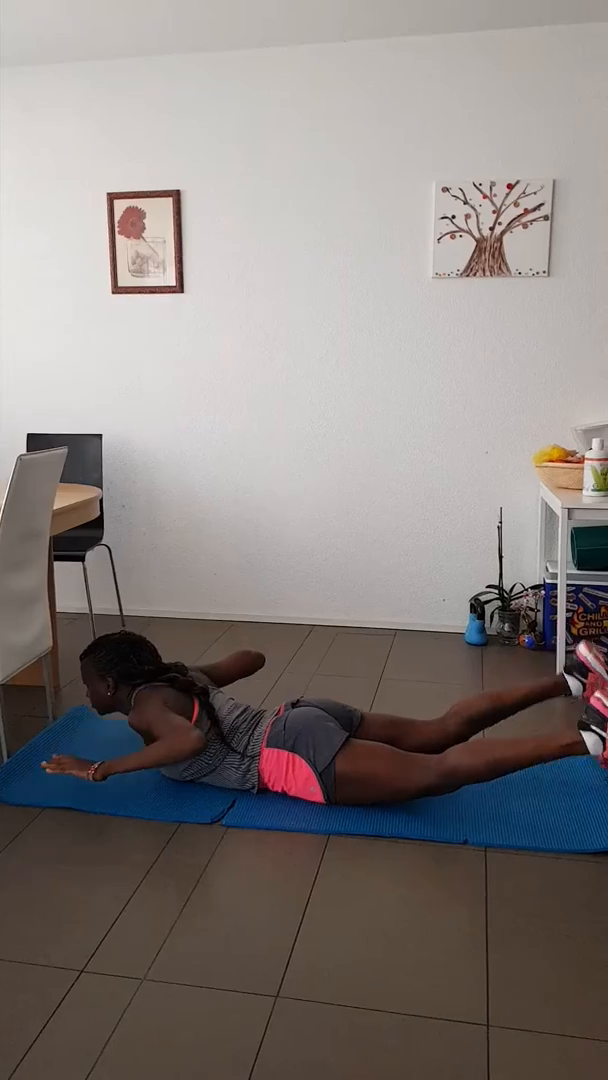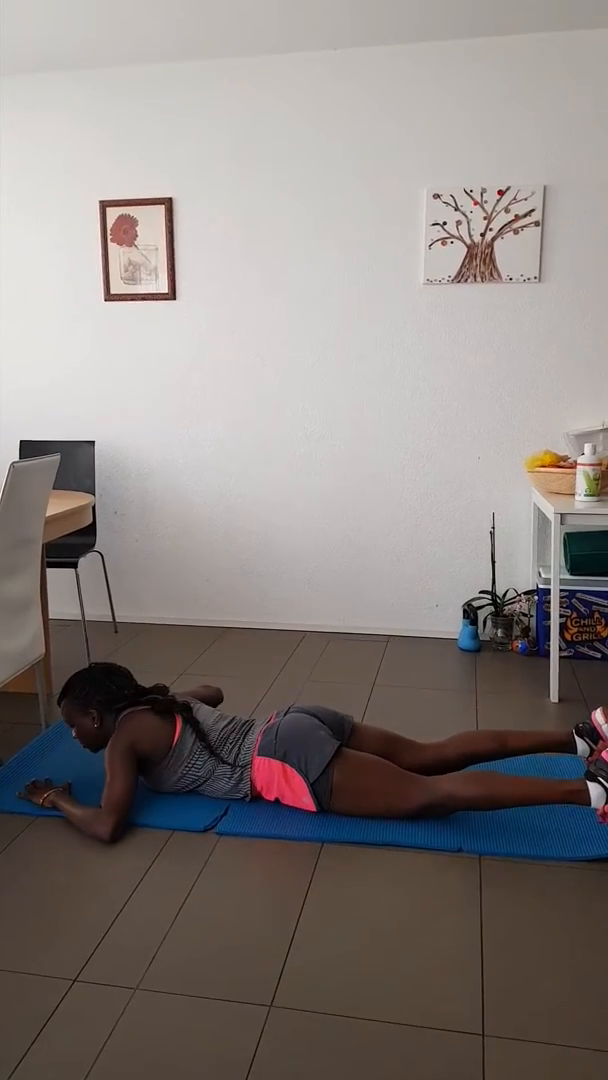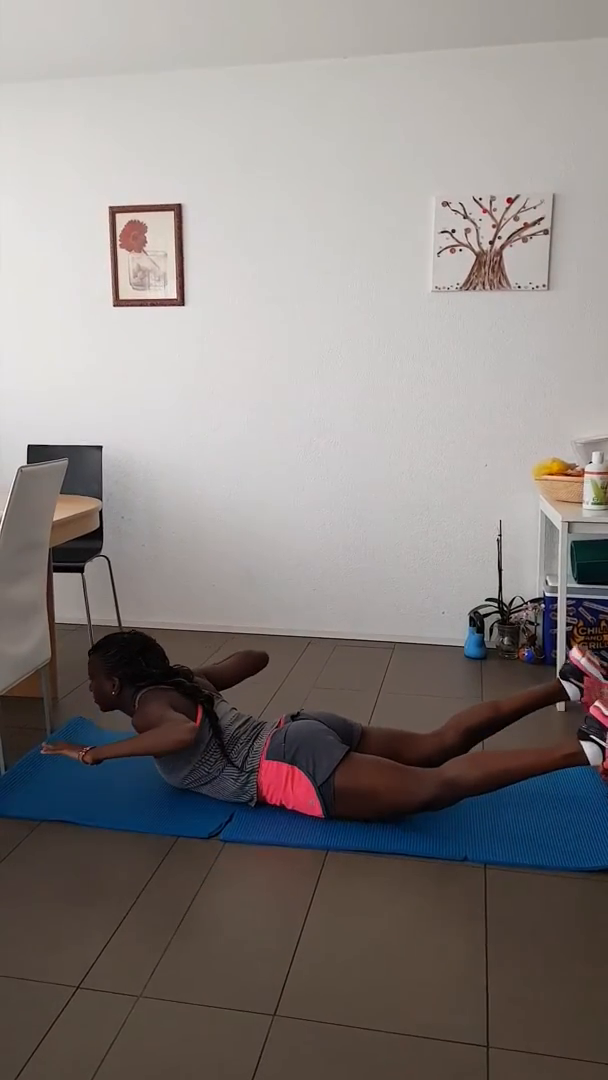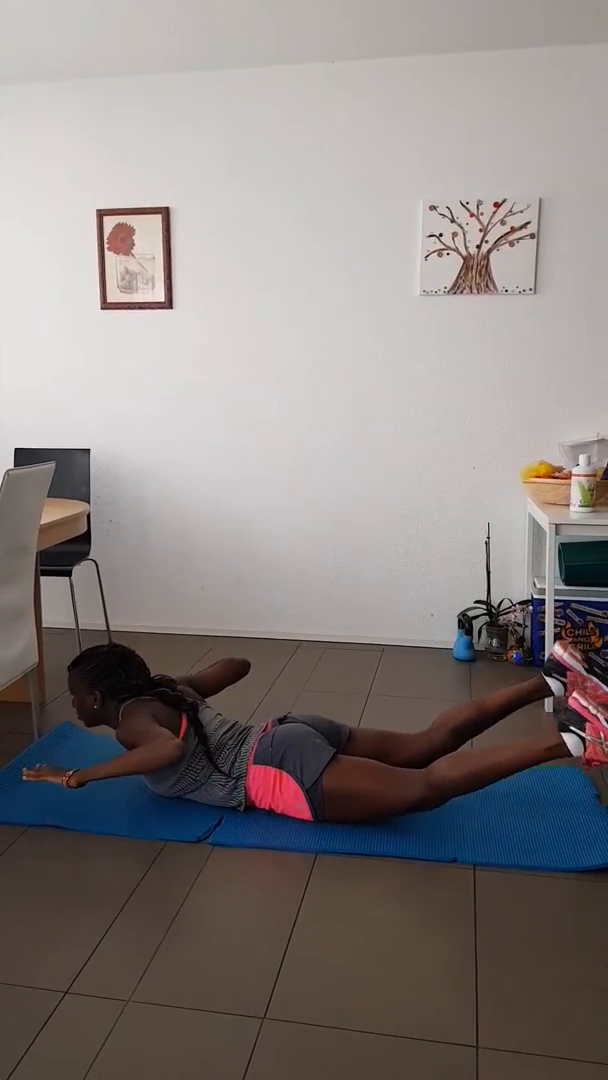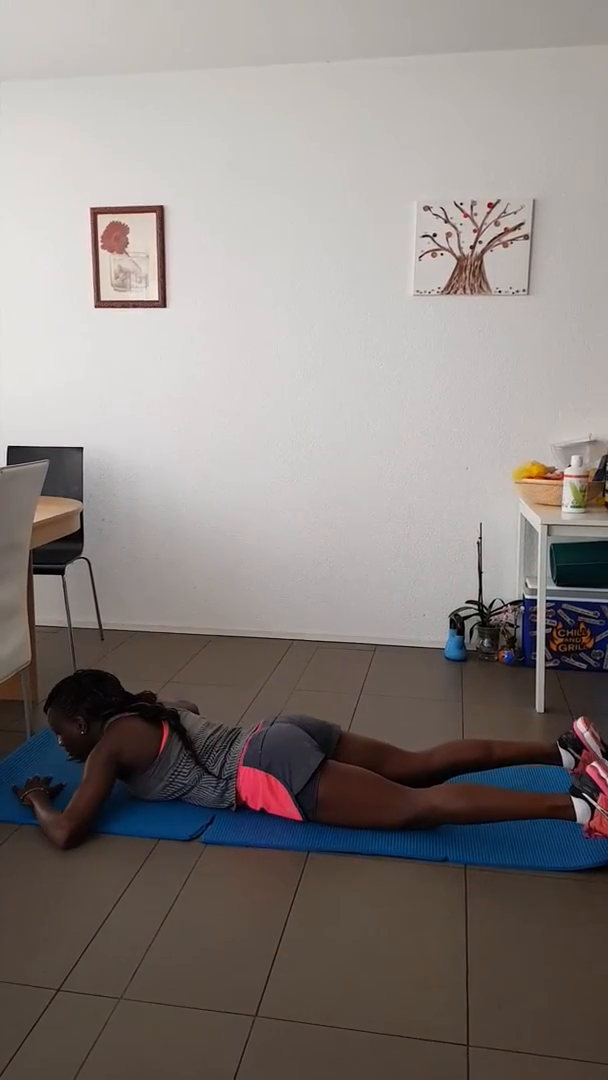
dt=1s
person 1, frame 1
left shoulder: (145, 706)
right shoulder: (182, 678)
left elbow: (193, 740)
right elbow: (254, 657)
left wrist: (100, 769)
left hip: (300, 756)
right hip: (305, 721)
left knee: (441, 772)
right knee: (442, 732)
person 1, frame 2
left shoulder: (125, 736)
right shoulder: (162, 703)
left elbow: (108, 826)
right elbow: (213, 690)
left wrist: (58, 801)
left hip: (290, 764)
right hip: (299, 729)
left knee: (433, 794)
right knee: (432, 756)
person 1, frame 3
left shoulder: (148, 707)
right shoulder: (183, 682)
left elbow: (183, 732)
right elbow: (256, 656)
left wrist: (96, 754)
left hip: (298, 768)
right hip: (305, 736)
left knee: (441, 785)
right knee: (441, 745)
person 1, frame 4
left shoulder: (132, 721)
right shoulder: (167, 690)
left elbow: (168, 748)
right elbow: (239, 663)
left wrist: (77, 775)
left hip: (286, 773)
right hip: (292, 738)
left knee: (427, 785)
right knee: (427, 745)
right ankle: (551, 679)
person 1, frame 5
left shoulder: (108, 746)
right shoulder: (147, 710)
left elbow: (66, 832)
left wrist: (37, 801)
left hip: (273, 773)
right hip: (286, 738)
left knee: (419, 806)
right knee: (420, 766)
